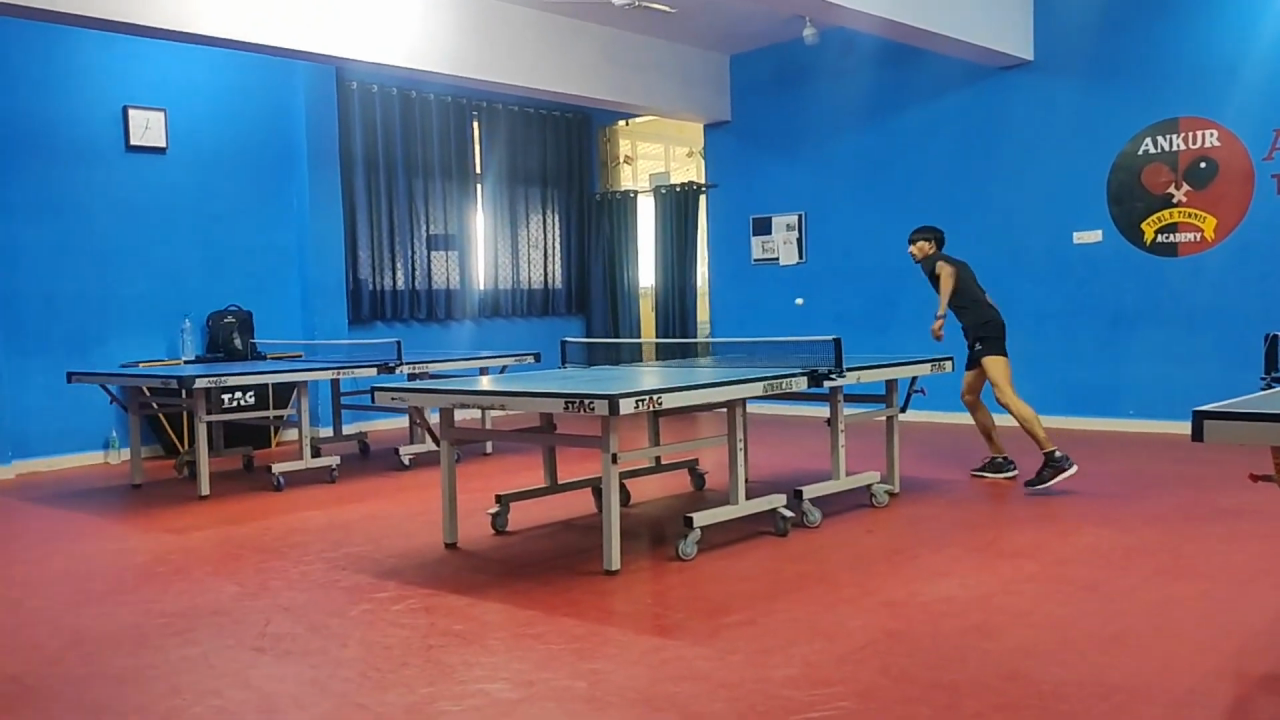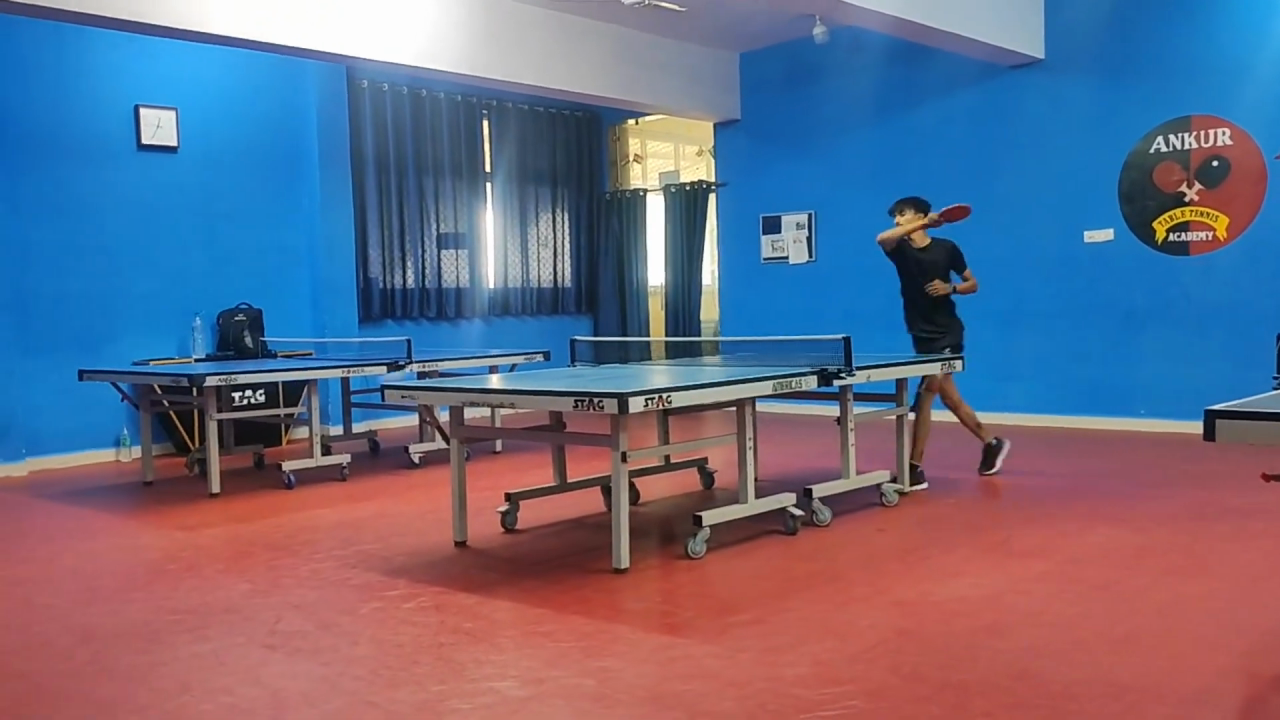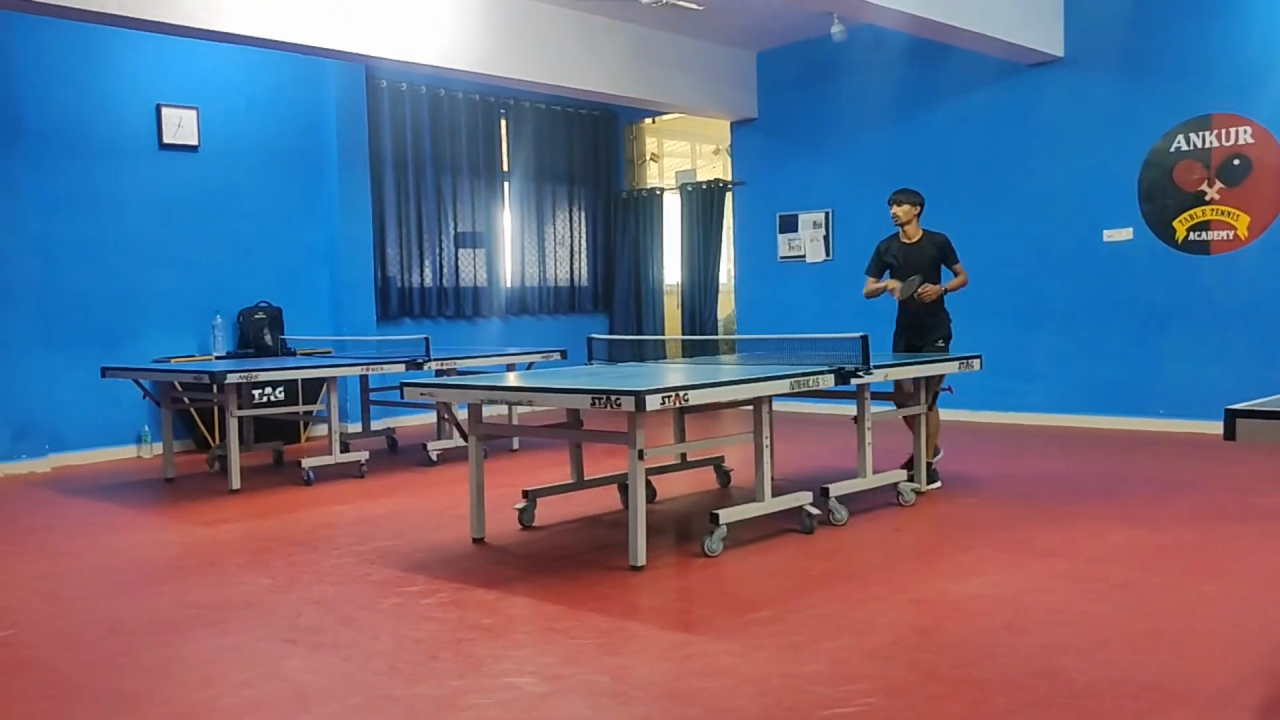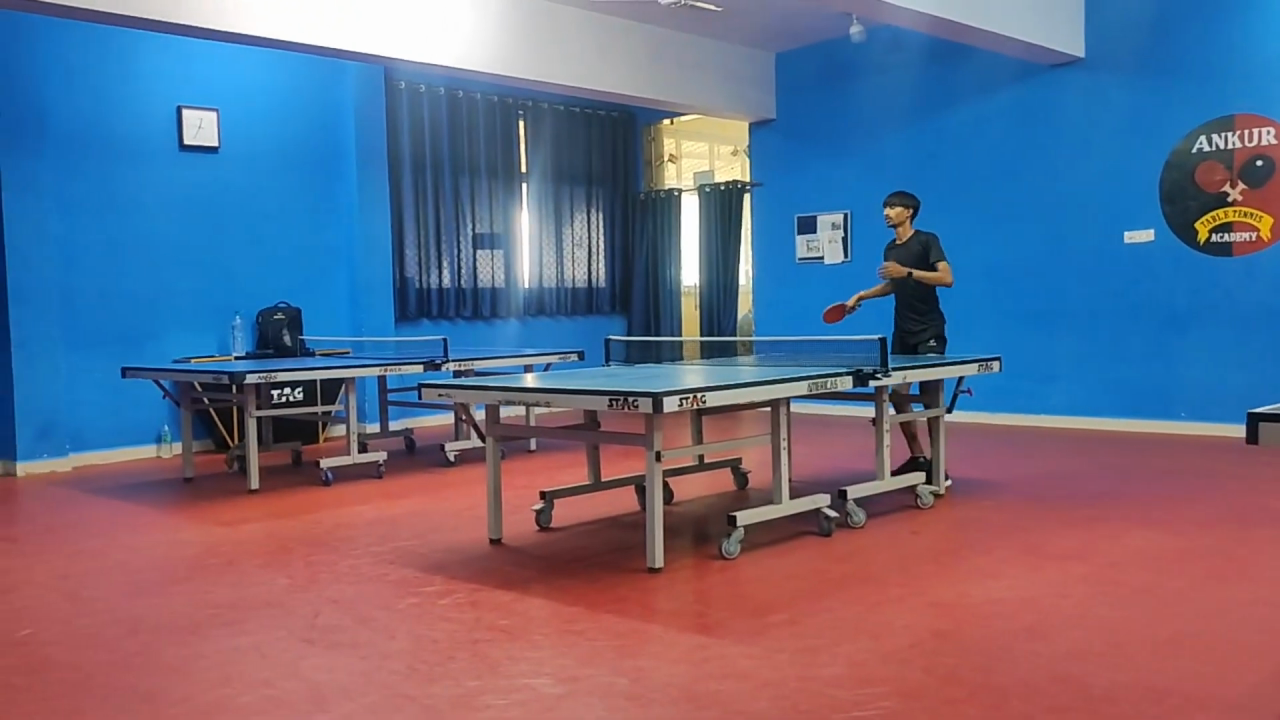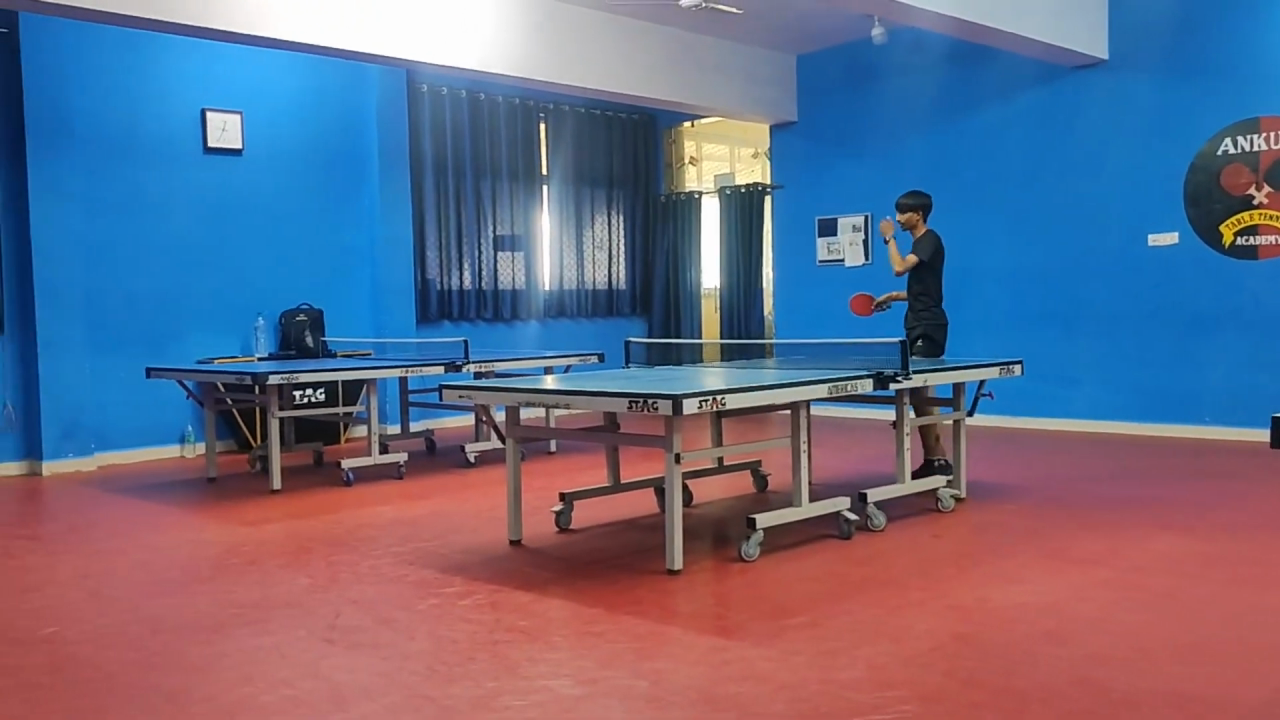
dt=0.3s
person 1, frame 1
left shoulder: (933, 262)
right shoulder: (950, 264)
left elbow: (947, 271)
left wrist: (940, 315)
left hip: (985, 332)
right hip: (981, 335)
left knee: (1005, 396)
right knee: (969, 395)
left ankle: (1055, 458)
right ankle: (1000, 458)
person 1, frame 2
left shoulder: (947, 248)
right shoulder: (898, 248)
left elbow: (972, 284)
right elbow: (882, 238)
left wrist: (951, 288)
right wrist: (920, 223)
left hip: (945, 333)
right hip: (920, 334)
left knee: (925, 393)
right knee: (948, 397)
left ankle: (914, 467)
right ankle: (991, 443)
person 1, frame 3
left shoulder: (938, 241)
right shoulder: (886, 247)
left elbow: (962, 277)
right elbow: (868, 288)
left wrist: (940, 288)
right wrist: (887, 285)
left hip: (936, 330)
right hip: (905, 330)
left knee: (929, 398)
right knee: (902, 395)
left ankle: (929, 466)
right ankle: (929, 449)
person 1, frame 4
left shoulder: (927, 240)
right shoulder: (890, 249)
left elbow: (947, 278)
left wrist: (908, 272)
right wrist: (859, 296)
left hip: (929, 329)
right hip: (902, 332)
left knee: (930, 396)
right knee: (898, 396)
right ankle: (918, 458)
person 1, frame 5
left shoulder: (930, 240)
right shoulder: (921, 242)
left elbow: (899, 268)
left wrist: (890, 239)
right wrist: (894, 296)
left hip: (928, 327)
right hip: (921, 326)
left knee: (918, 393)
right knee: (921, 395)
left ankle: (935, 460)
right ankle: (938, 460)
